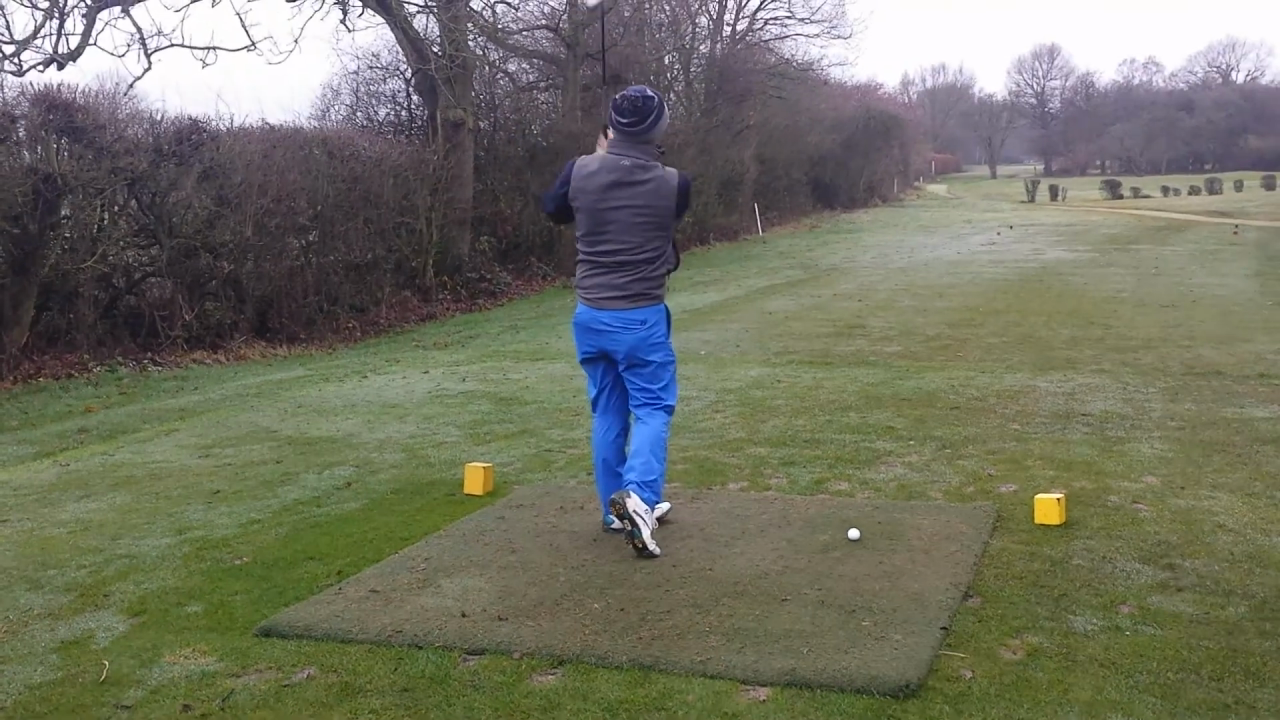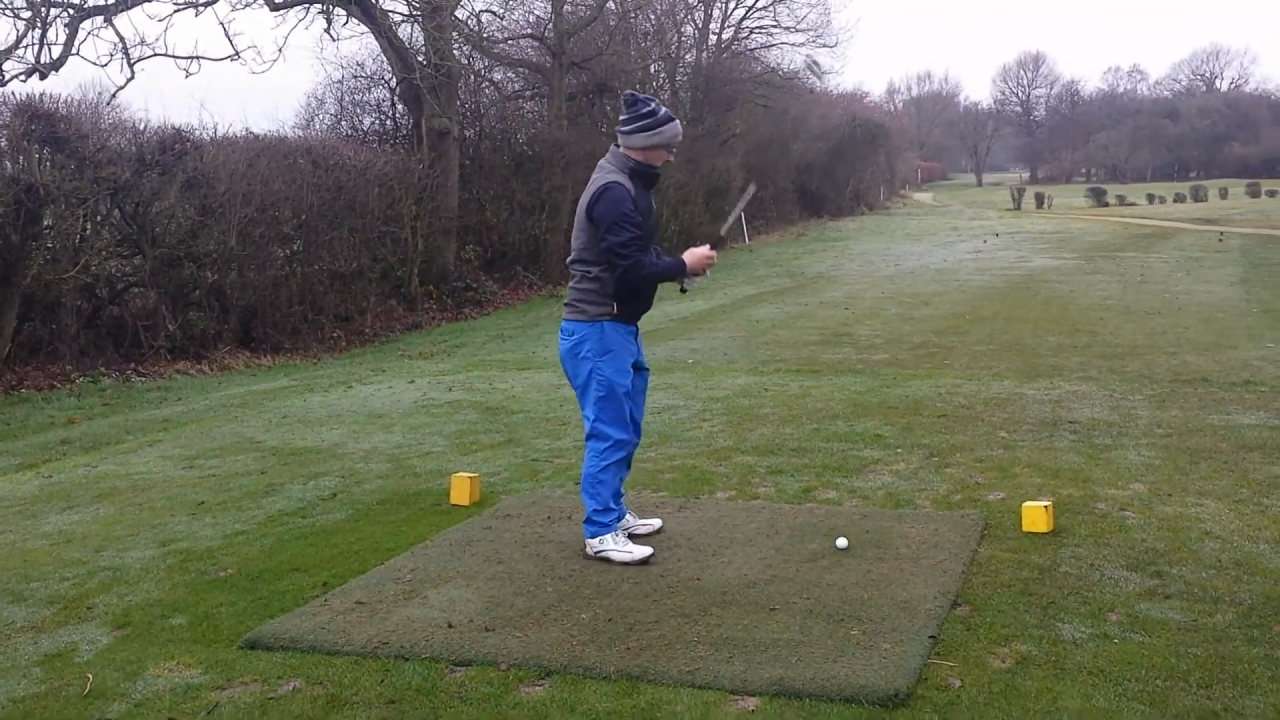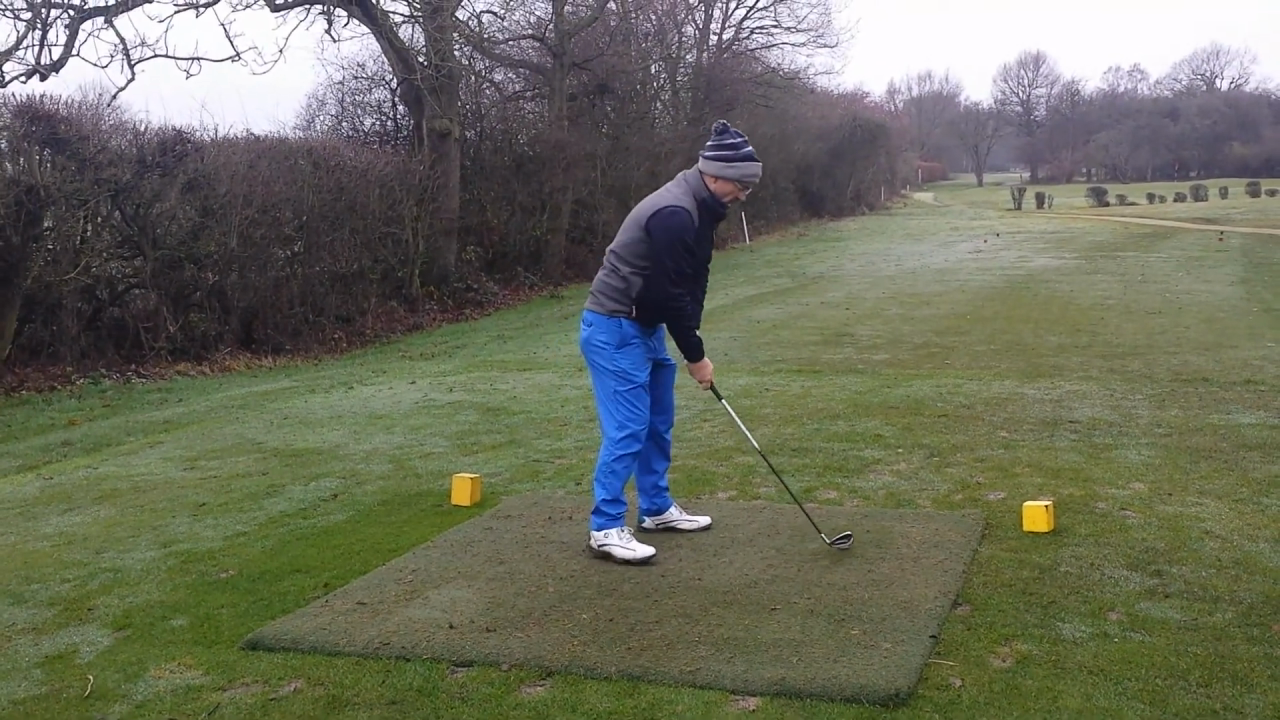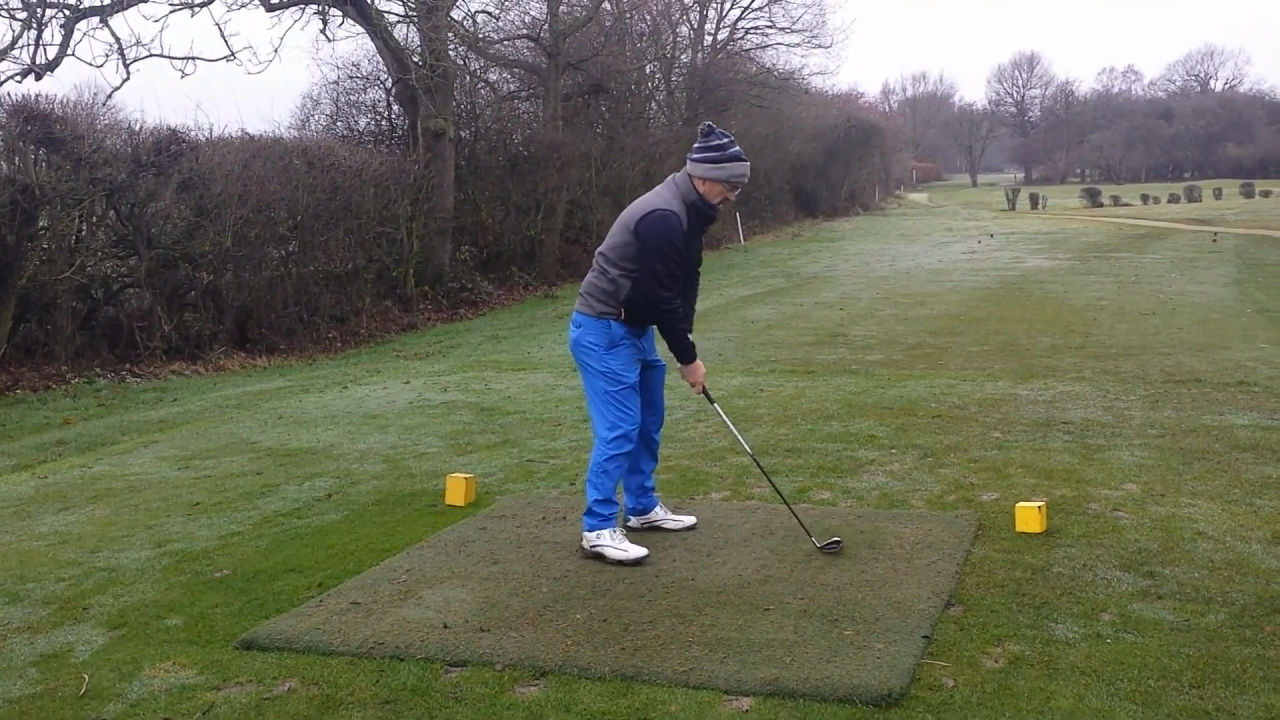
dt=1s
person 1, frame 1
left shoulder: (580, 172)
right shoulder: (672, 183)
left elbow: (553, 211)
left hip: (590, 315)
right hip: (640, 317)
left knee: (608, 412)
right knee: (653, 408)
left ankle: (616, 506)
right ankle: (639, 496)
person 1, frame 2
left shoulder: (625, 182)
right shoulder: (615, 191)
left elbow: (636, 256)
right elbow: (631, 269)
left wrist: (676, 263)
right wrist: (684, 265)
left hip: (617, 325)
right hip: (597, 329)
left knee: (626, 426)
right knee: (610, 430)
left ankle: (612, 511)
right ankle: (601, 533)
person 1, frame 3
left shoulder: (697, 206)
right shoulder: (674, 214)
left elbow: (693, 280)
right elbow: (671, 293)
left wrist: (693, 339)
right wrist: (695, 355)
left hip: (644, 324)
right hip: (613, 327)
left knee: (657, 422)
right knee: (627, 426)
left ankle: (656, 508)
right ankle: (606, 527)
person 1, frame 4
left shoulder: (687, 209)
right shoulder: (663, 218)
left elbow: (686, 280)
right elbow: (661, 295)
left wrist: (685, 339)
right wrist: (688, 358)
left hip: (635, 325)
right hip: (603, 329)
left knee: (647, 421)
right knee: (619, 428)
left ankle: (642, 507)
right ankle: (598, 527)
